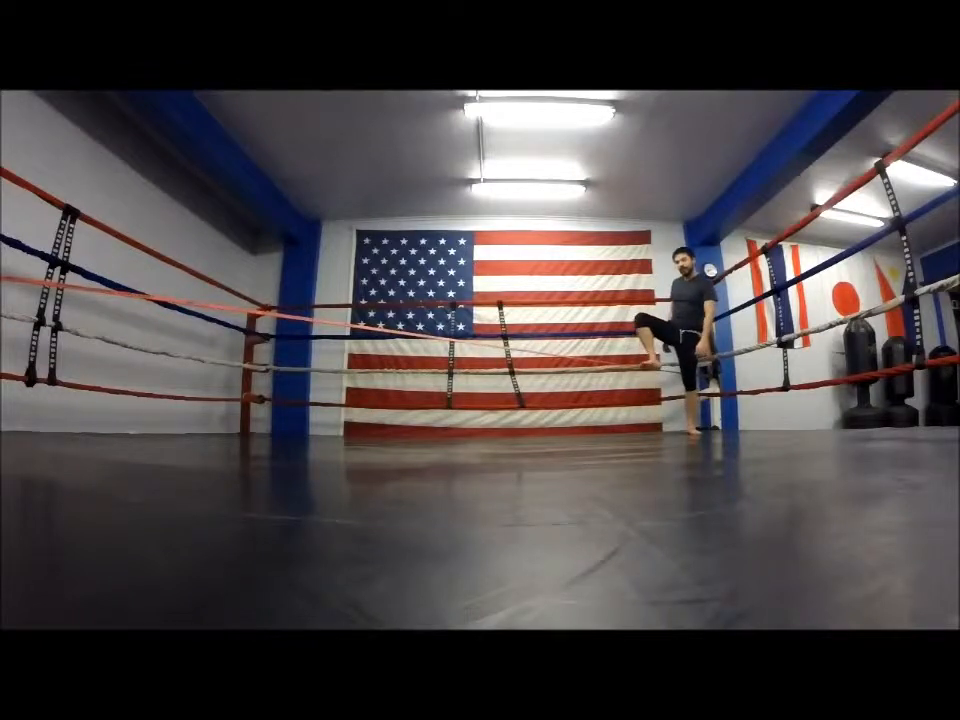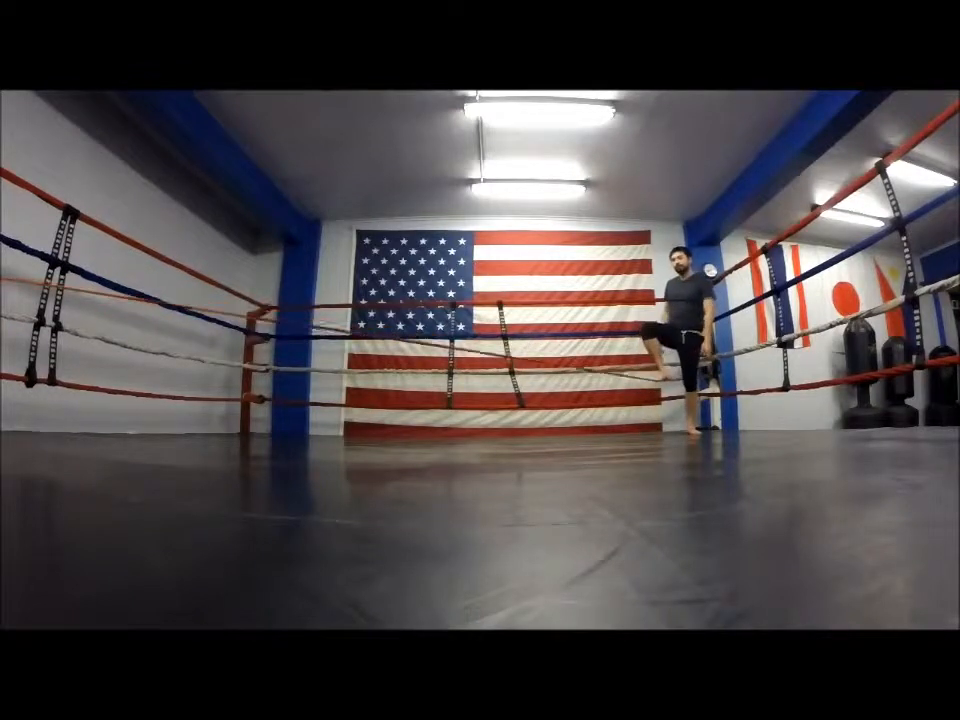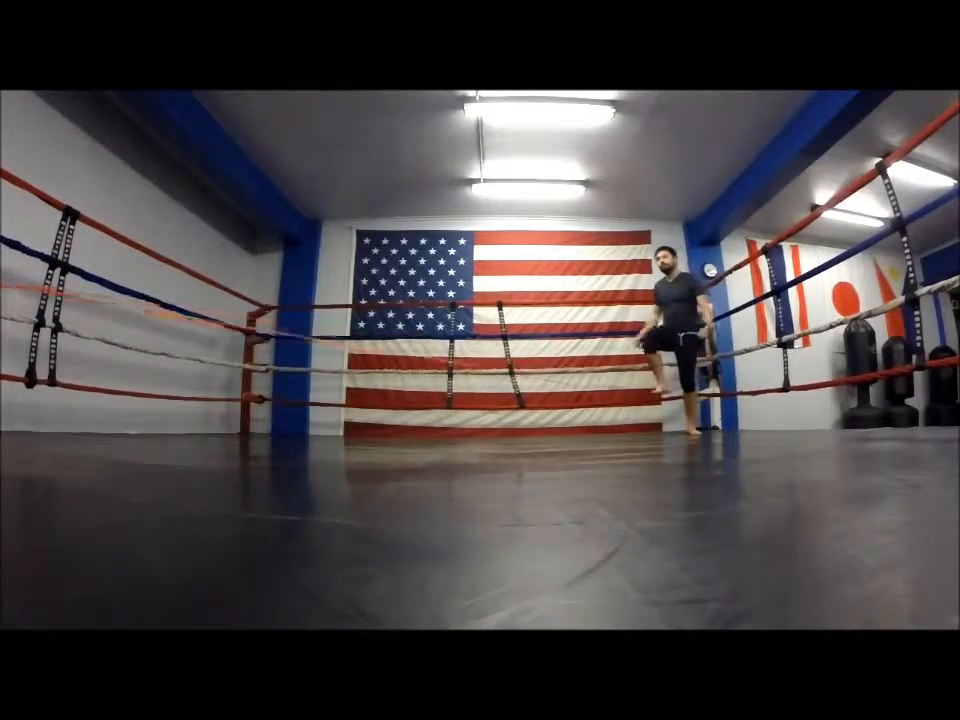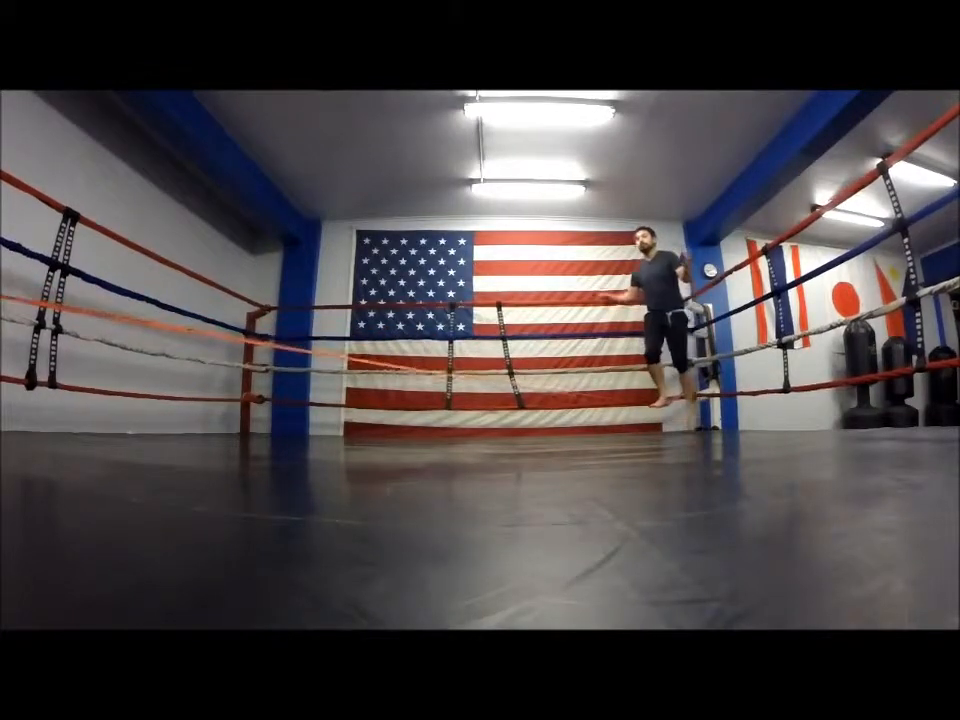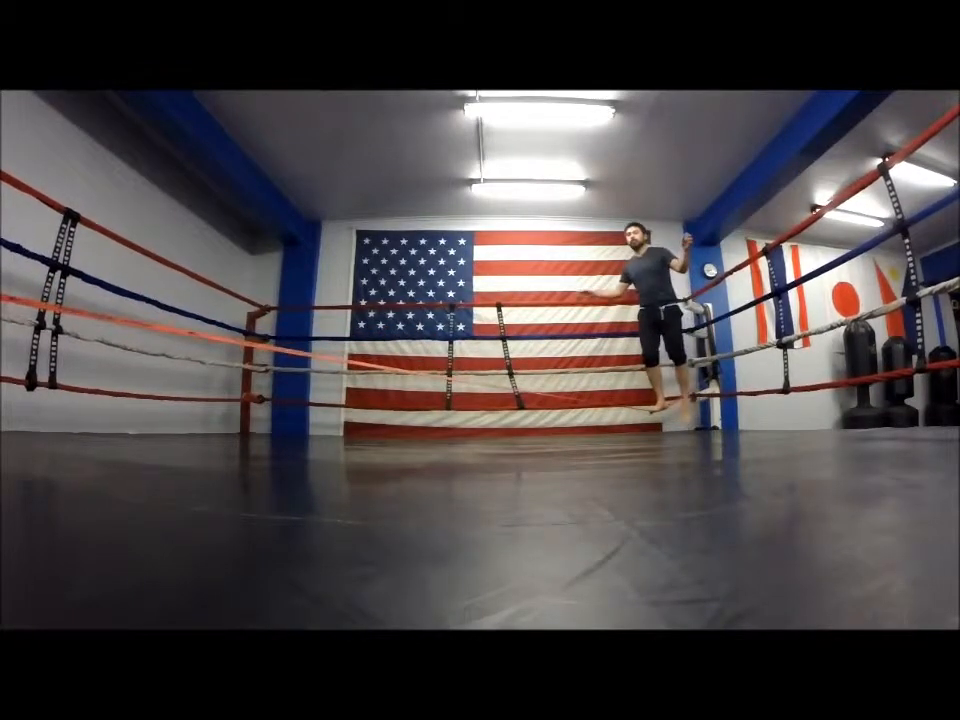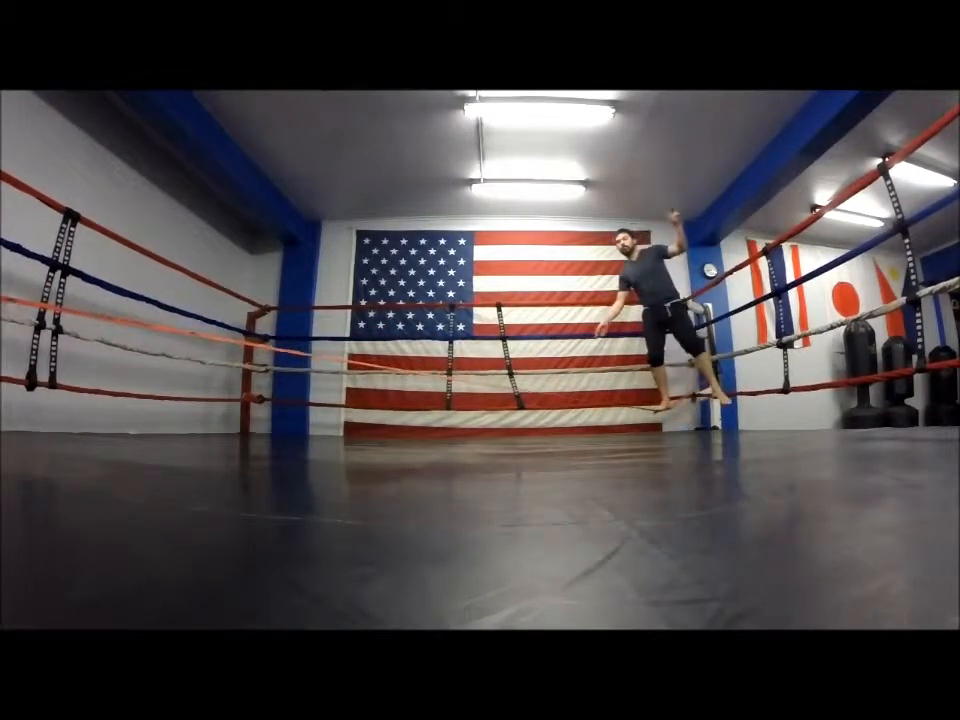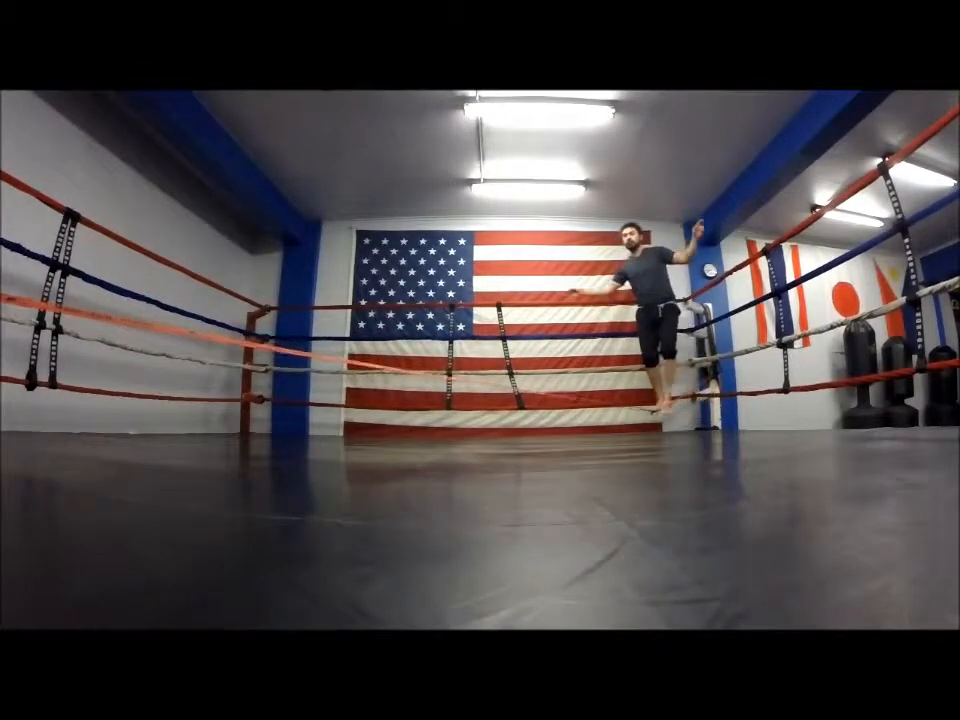
dt=0.4s
person 1, frame 1
left shoulder: (704, 284)
right shoulder: (676, 283)
left elbow: (709, 314)
left wrist: (704, 340)
right wrist: (664, 333)
left hip: (690, 335)
right hip: (673, 329)
left knee: (690, 380)
right knee: (641, 318)
left ankle: (691, 425)
right ankle: (653, 359)
person 1, frame 2
left shoulder: (702, 282)
right shoulder: (671, 284)
left elbow: (709, 311)
left wrist: (707, 339)
right wrist: (661, 336)
left hip: (691, 335)
right hip: (673, 330)
left knee: (690, 381)
right knee: (647, 328)
left ankle: (691, 425)
right ankle: (662, 370)
person 1, frame 3
left shoulder: (689, 280)
right shoulder: (659, 286)
left elbow: (704, 305)
left wrist: (708, 321)
right wrist: (643, 333)
left hip: (688, 335)
right hip: (668, 333)
left knee: (688, 381)
right knee: (649, 341)
left ankle: (691, 425)
right ankle: (661, 383)
person 1, frame 4
left shoulder: (669, 257)
right shoulder: (639, 269)
left elbow: (686, 278)
right elbow: (631, 296)
left wrist: (686, 268)
right wrist: (611, 297)
left hip: (675, 314)
right hip: (654, 315)
left knee: (680, 361)
right knee: (651, 355)
left ankle: (691, 406)
right ankle: (663, 395)
person 1, frame 5
left shoulder: (660, 253)
right shoulder: (630, 266)
left elbow: (681, 268)
right elbow: (618, 290)
left wrist: (686, 251)
right wrist: (594, 293)
left hip: (668, 309)
right hip: (647, 313)
left knee: (677, 354)
right knee: (649, 356)
left ankle: (685, 400)
right ankle: (660, 399)
person 1, frame 6
left shoulder: (653, 252)
right shoulder: (625, 273)
left elbow: (680, 248)
right elbow: (620, 302)
left wrist: (677, 225)
right wrist: (606, 321)
left hip: (673, 306)
right hip: (651, 314)
left knee: (694, 344)
right knee: (654, 357)
left ankle: (715, 388)
right ankle: (665, 400)
person 1, frame 7
left shoulder: (657, 252)
right shoulder: (626, 267)
left elbow: (685, 258)
right elbow: (608, 289)
left wrist: (695, 239)
right wrist: (583, 291)
left hip: (666, 308)
right hip: (645, 312)
left knee: (668, 349)
right knee: (649, 356)
left ankle: (667, 398)
right ankle: (661, 399)
